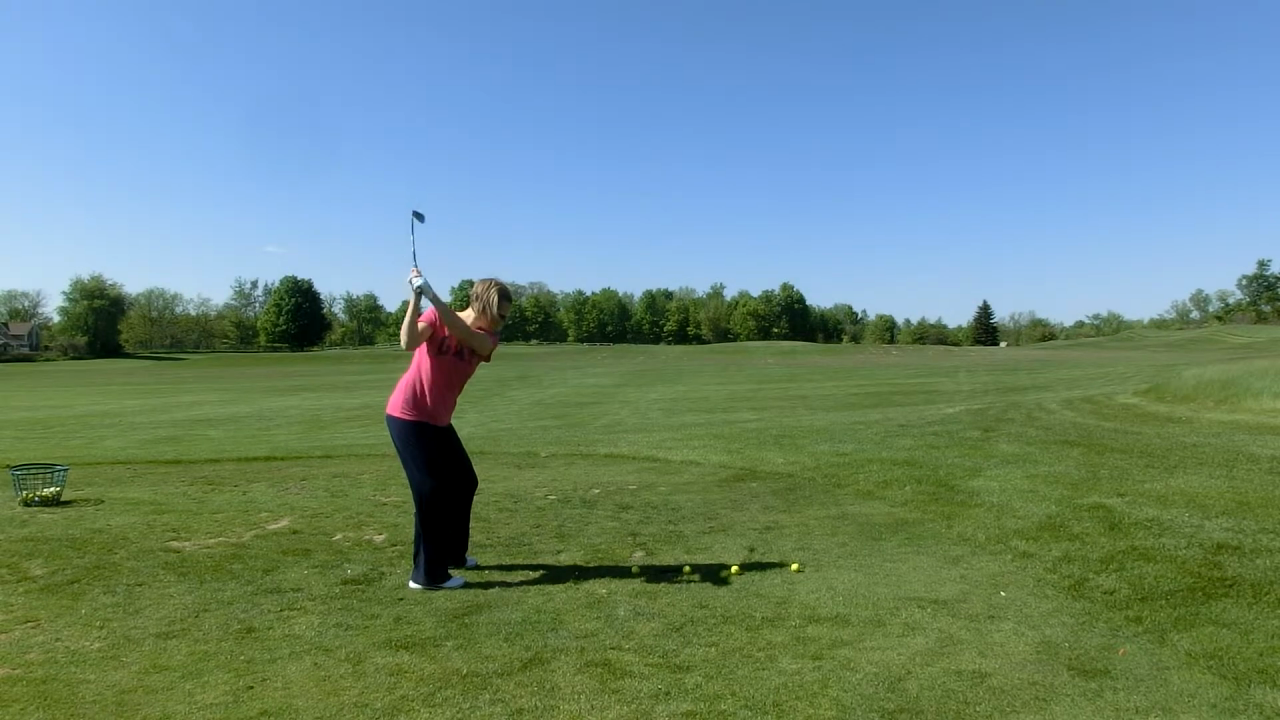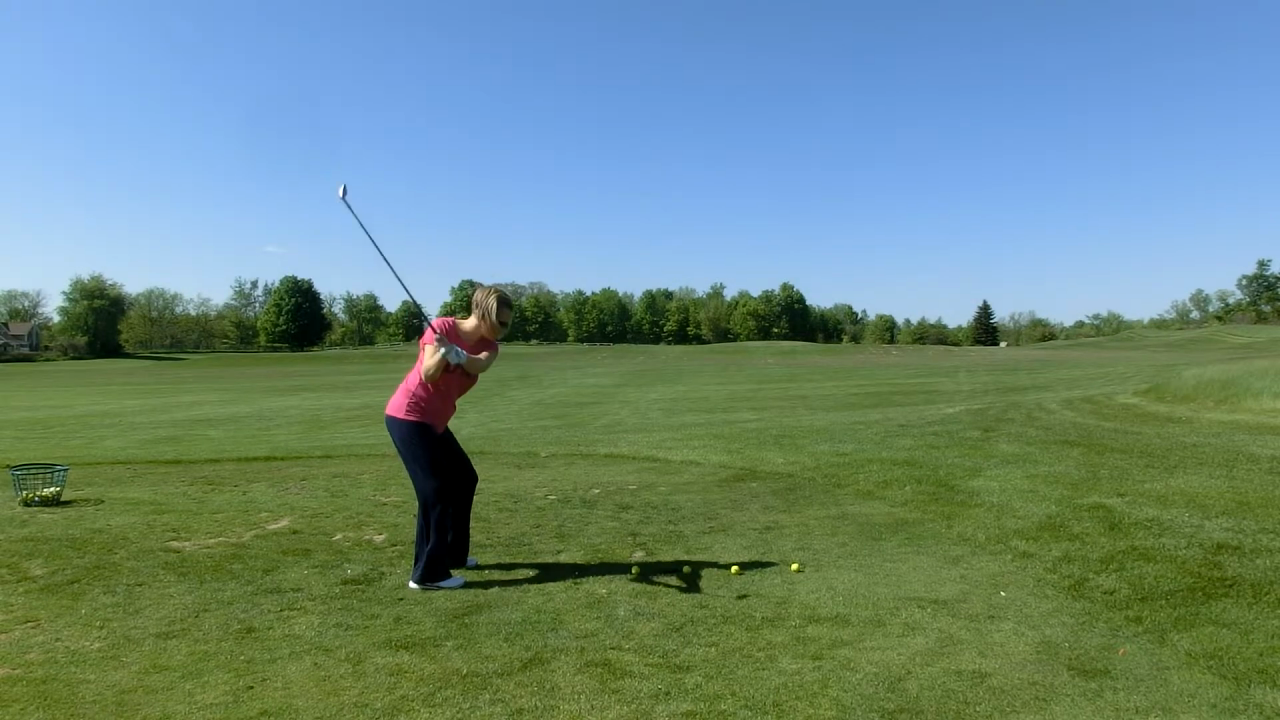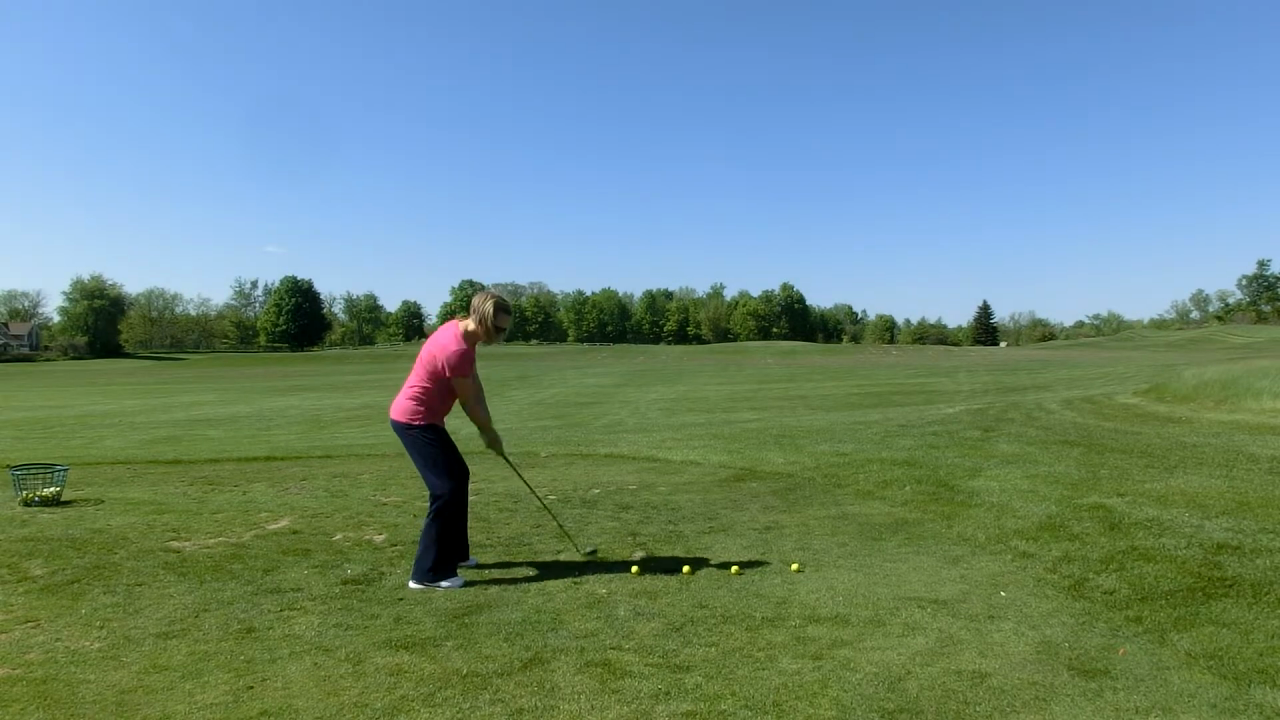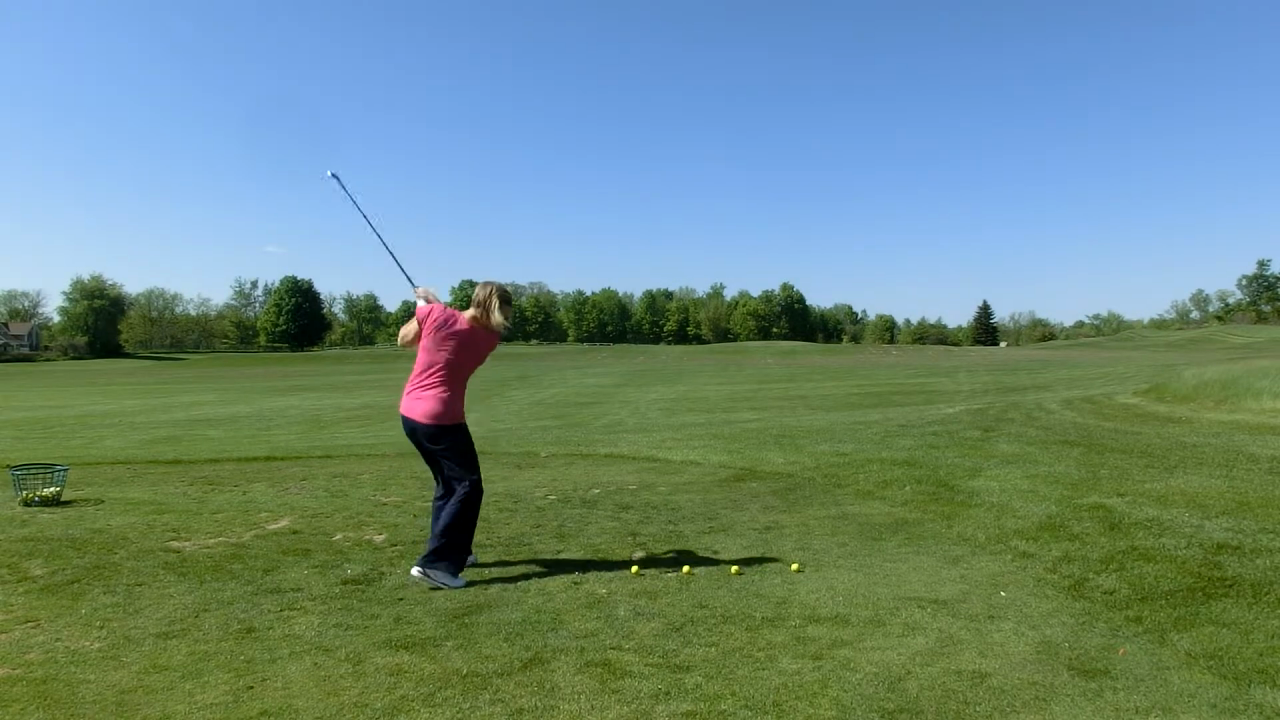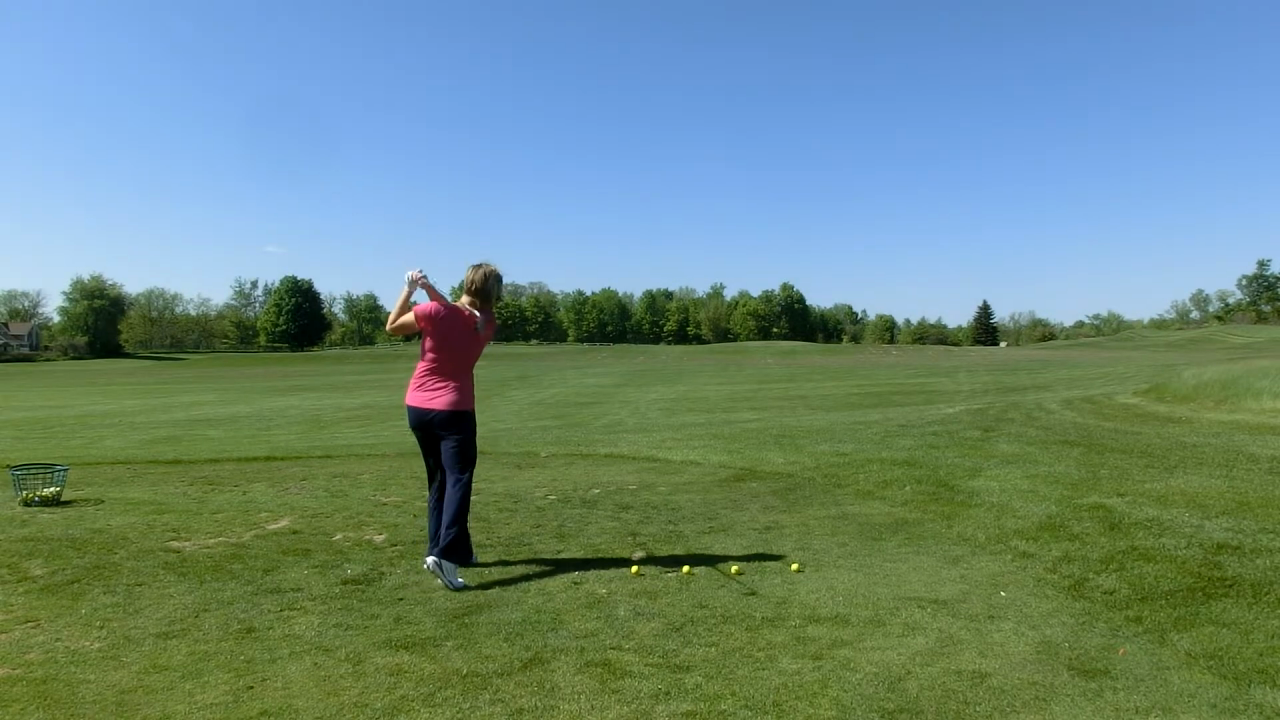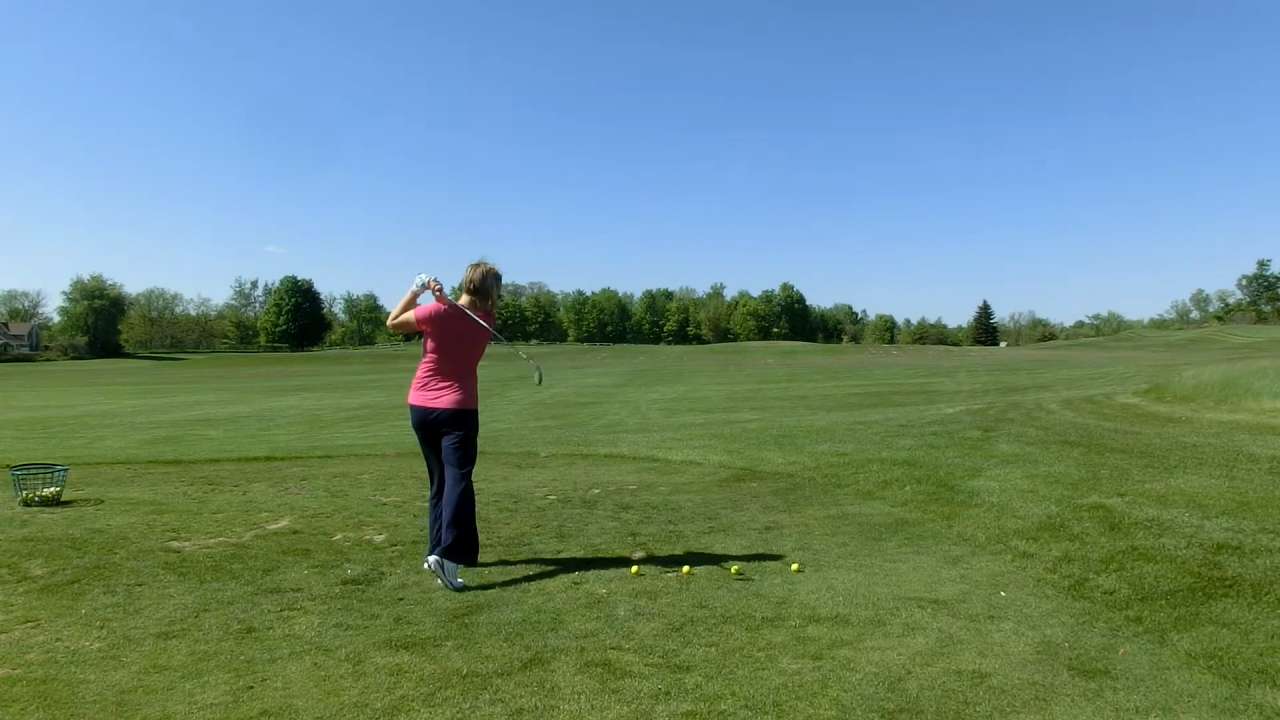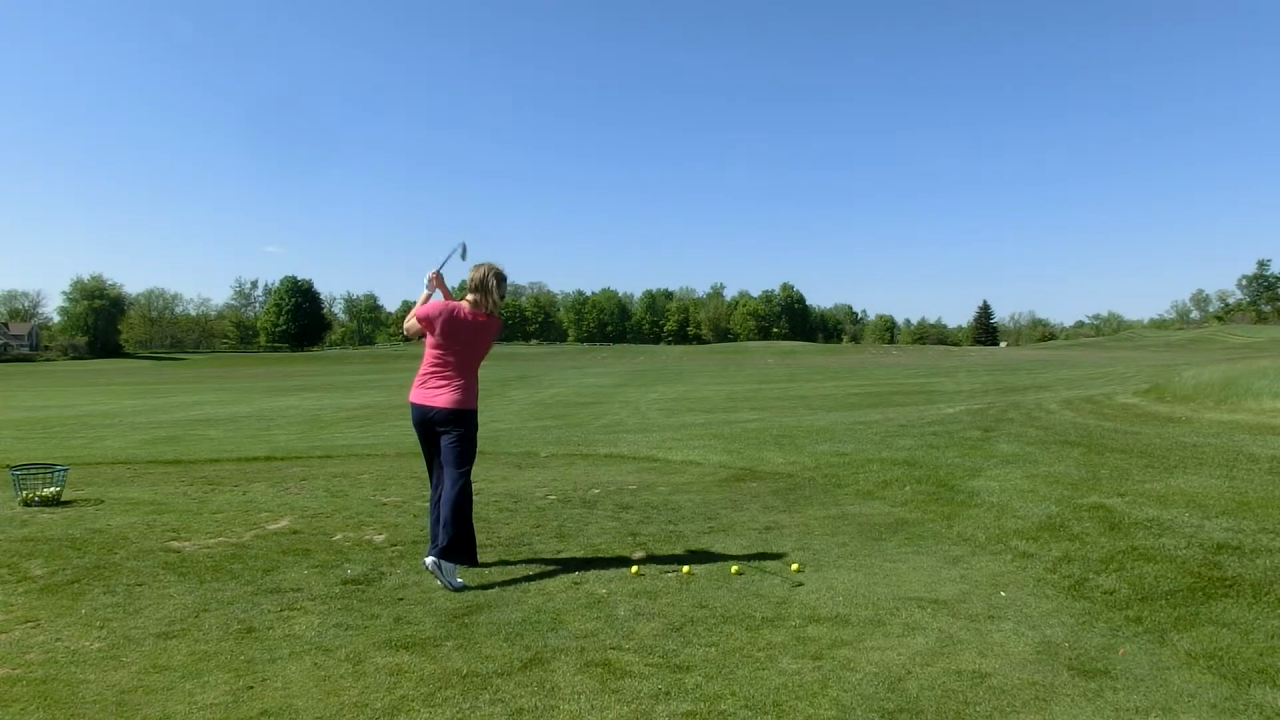
dt=0.2s
person 1, frame 1
left shoulder: (487, 339)
right shoulder: (434, 315)
left elbow: (464, 335)
right elbow: (409, 343)
left wrist: (433, 298)
right wrist: (416, 299)
left hip: (438, 419)
right hip: (408, 415)
left knee: (464, 482)
right knee: (431, 490)
left ankle: (451, 553)
right ankle: (428, 574)
person 1, frame 2
left shoulder: (489, 345)
right shoulder: (443, 329)
left elbow: (478, 367)
right elbow: (426, 376)
left wrist: (459, 356)
right wrist: (441, 352)
left hip: (433, 422)
right hip: (407, 417)
left knee: (464, 480)
right knee: (435, 490)
left ankle: (452, 553)
right ankle: (427, 574)
person 1, frame 3
left shoulder: (455, 328)
right shoulder: (458, 352)
left elbow: (474, 385)
right elbow: (469, 402)
left wrist: (486, 428)
right wrist: (490, 434)
left hip: (407, 415)
right hip: (417, 420)
left knee: (454, 479)
right knee: (448, 490)
left ankle: (452, 553)
right ankle: (427, 572)
person 1, frame 4
left shoulder: (433, 314)
right shoulder: (489, 339)
left elbow: (404, 339)
left wrist: (424, 302)
left hip: (409, 414)
right hip: (443, 420)
left knee: (448, 482)
right knee: (467, 488)
left ankle: (451, 551)
right ankle: (433, 563)
person 1, frame 5
left shoulder: (433, 313)
right shoulder: (486, 322)
left elbow: (392, 327)
left wrist: (410, 288)
right wrist: (431, 290)
left hip: (417, 408)
right hip: (455, 411)
left knee: (439, 479)
right knee: (458, 481)
left ankle: (439, 550)
right ankle: (444, 554)
person 1, frame 6
left shoulder: (435, 313)
right shoulder: (487, 322)
left elbow: (393, 323)
left wrist: (417, 290)
right wrist: (441, 296)
left hip: (421, 407)
right hip: (457, 410)
left knee: (440, 479)
right knee: (458, 479)
left ankle: (439, 549)
right ankle: (446, 552)
person 1, frame 7
left shoulder: (437, 309)
right shoulder: (492, 324)
left elbow: (409, 330)
left wrist: (430, 292)
right wrist: (444, 291)
left hip: (421, 405)
right hip: (457, 409)
left knee: (441, 478)
right knee: (456, 479)
left ankle: (444, 549)
right ankle: (443, 554)
